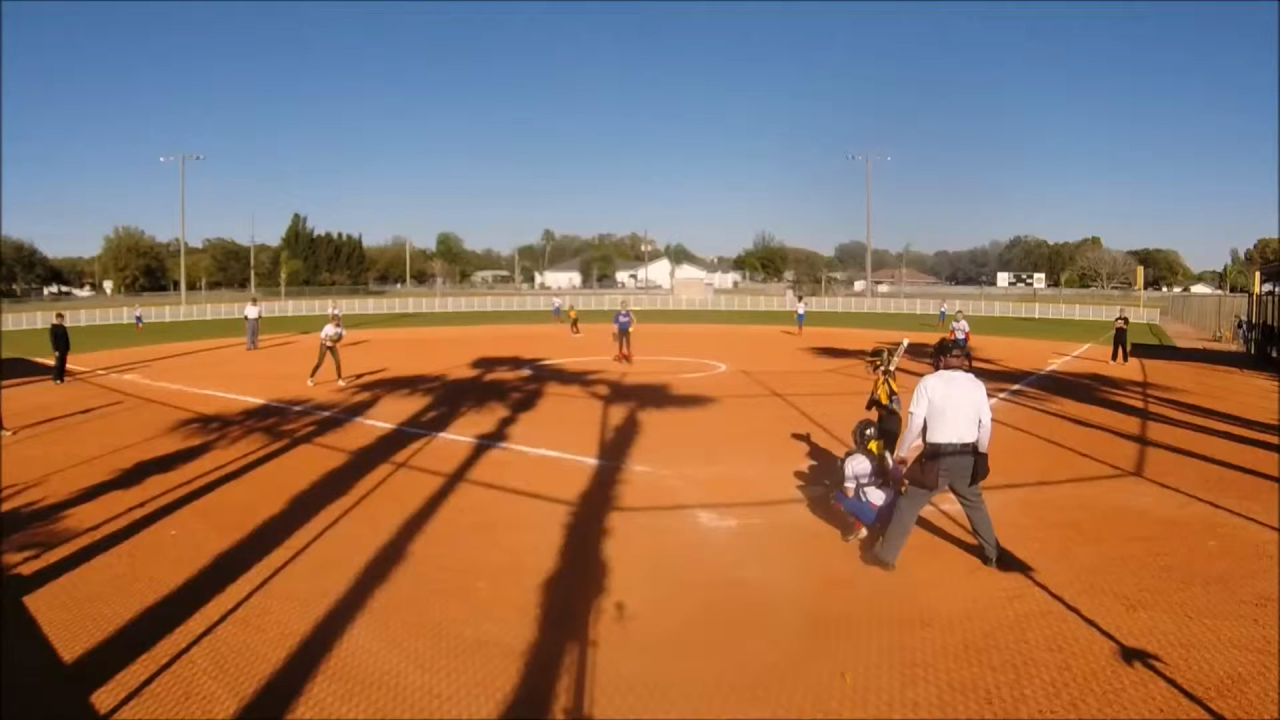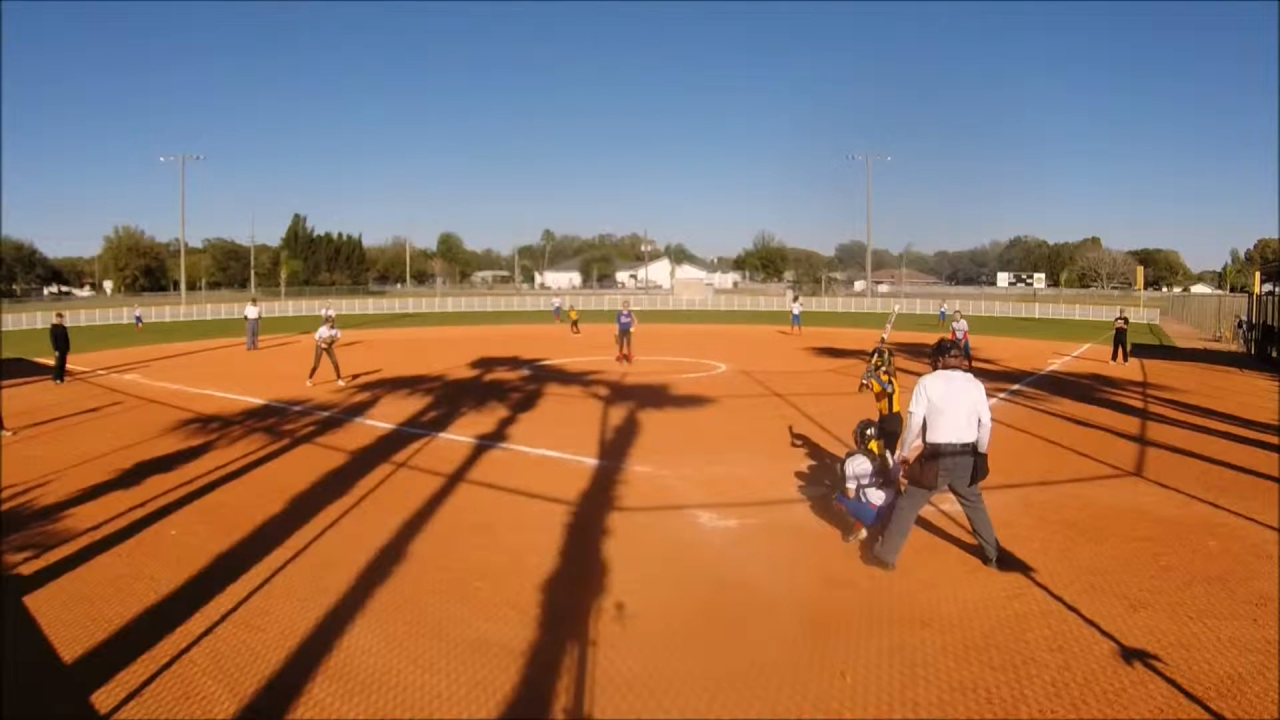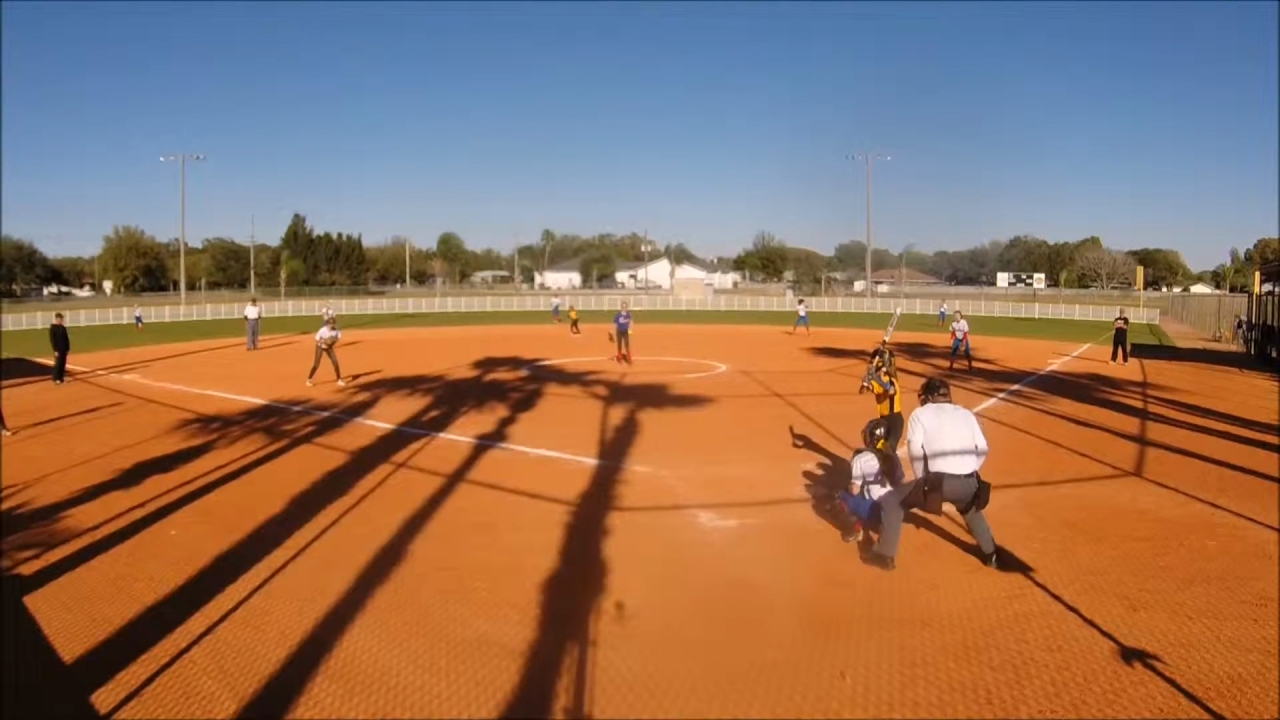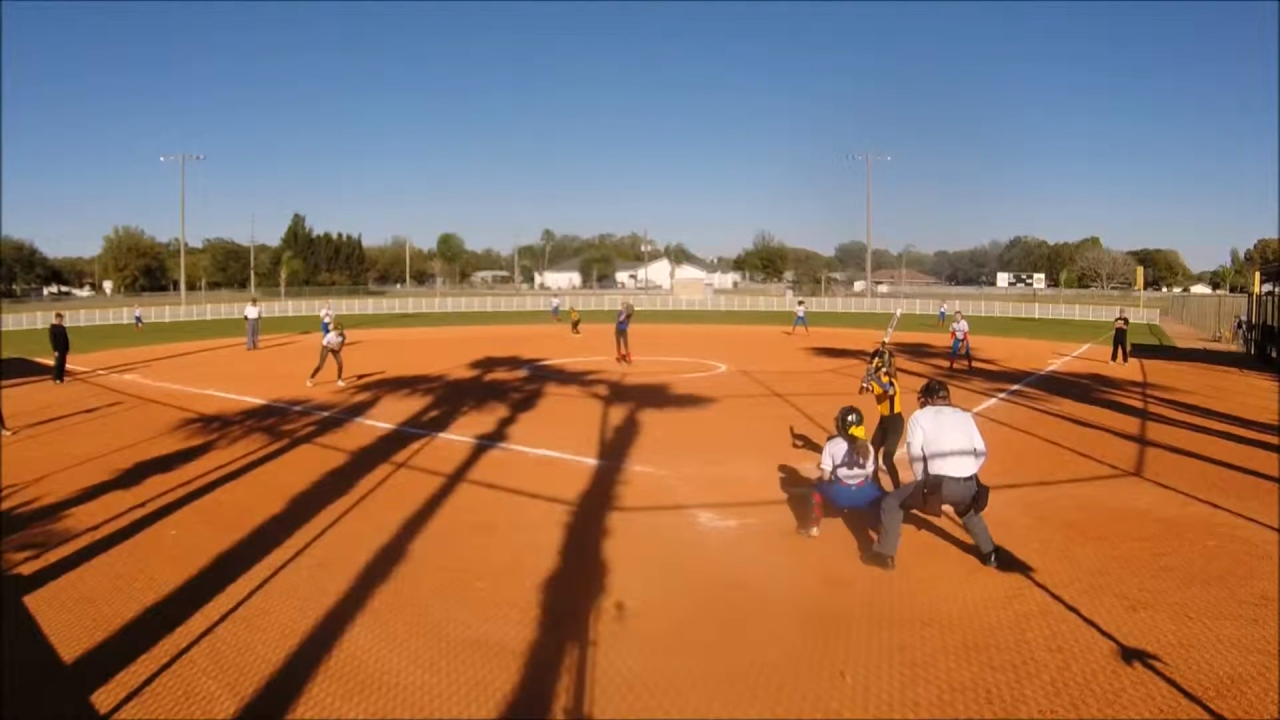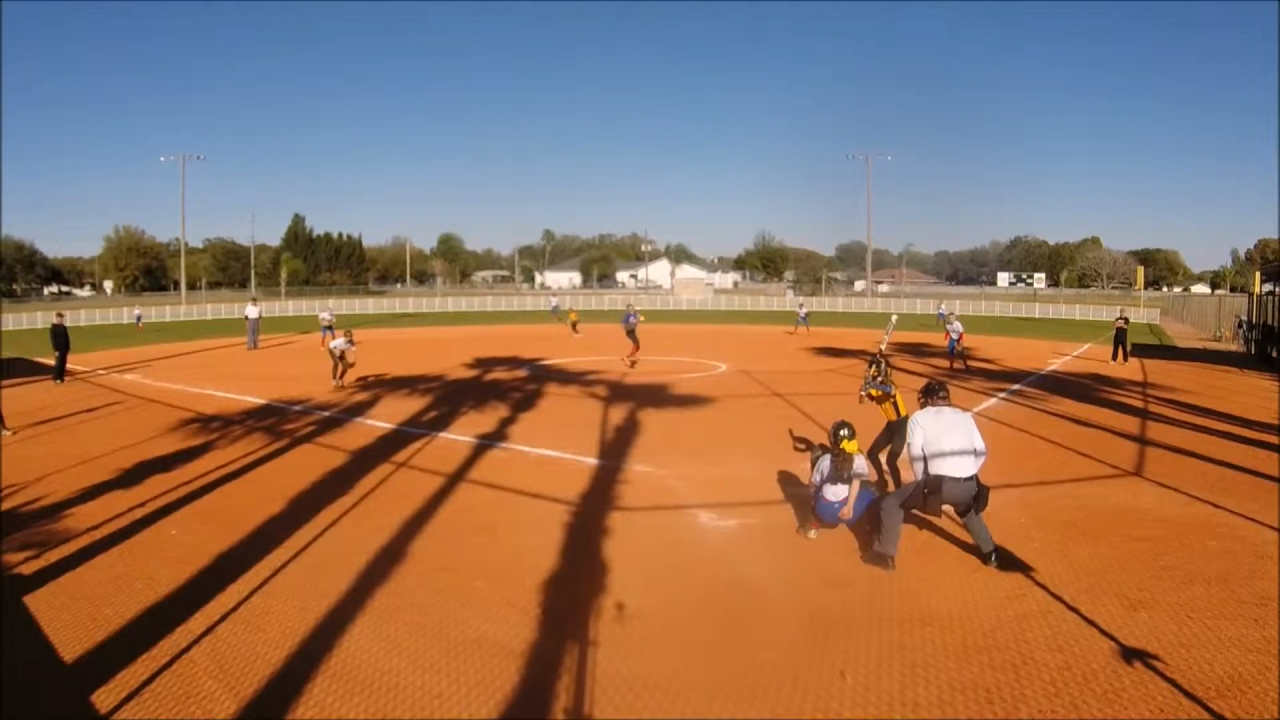
dt=0.7s
person 1, frame 1
left shoulder: (929, 382)
right shoulder: (976, 385)
left elbow: (915, 422)
right elbow: (985, 425)
left wrist: (901, 452)
right wrist: (979, 455)
left hip: (937, 456)
right hip: (967, 456)
left knee: (908, 504)
right knee: (975, 504)
left ankle: (885, 555)
right ankle: (992, 554)
person 1, frame 2
left shoulder: (928, 381)
right shoulder: (976, 385)
left elbow: (914, 421)
right elbow: (986, 424)
left wrist: (903, 451)
right wrist: (979, 455)
left hip: (936, 455)
right hip: (966, 456)
left knee: (907, 505)
right knee: (975, 504)
left ankle: (885, 556)
right ankle: (993, 555)
person 1, frame 3
left shoulder: (921, 413)
right shoulder: (967, 414)
left elbow: (915, 449)
right elbow: (982, 449)
left wrist: (921, 480)
left hip: (939, 481)
right hip: (969, 483)
left knee: (891, 501)
right knee: (970, 507)
left ankle: (884, 555)
right ankle: (990, 554)
person 1, frame 4
left shoulder: (920, 416)
right shoulder: (965, 416)
left elbow: (915, 453)
right elbow: (981, 452)
left wrist: (923, 481)
left hip: (939, 484)
right hip: (968, 486)
left knee: (891, 502)
right knee: (968, 510)
left ankle: (884, 554)
right ankle: (989, 554)
person 1, frame 5
left shoulder: (919, 417)
right shoulder: (965, 417)
left elbow: (915, 453)
right elbow: (981, 451)
left wrist: (923, 482)
left hip: (939, 484)
right hip: (968, 486)
left knee: (891, 503)
right knee: (968, 510)
left ankle: (885, 554)
right ankle: (990, 553)
